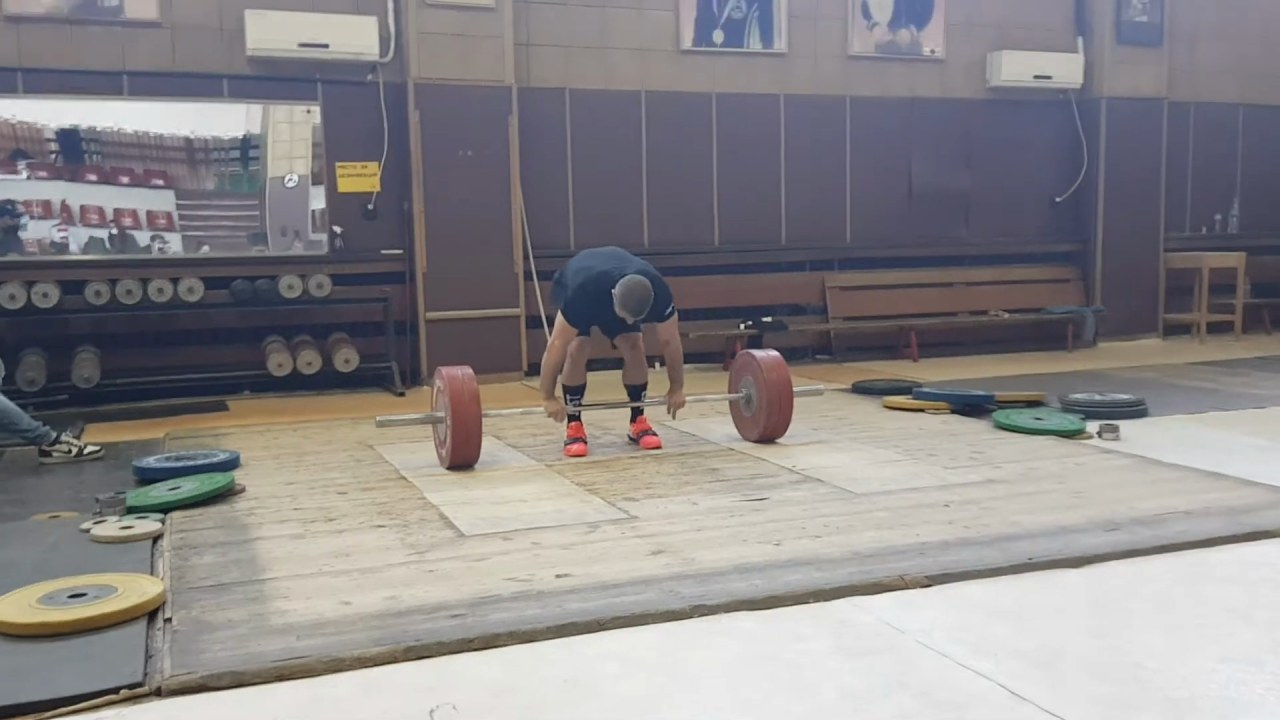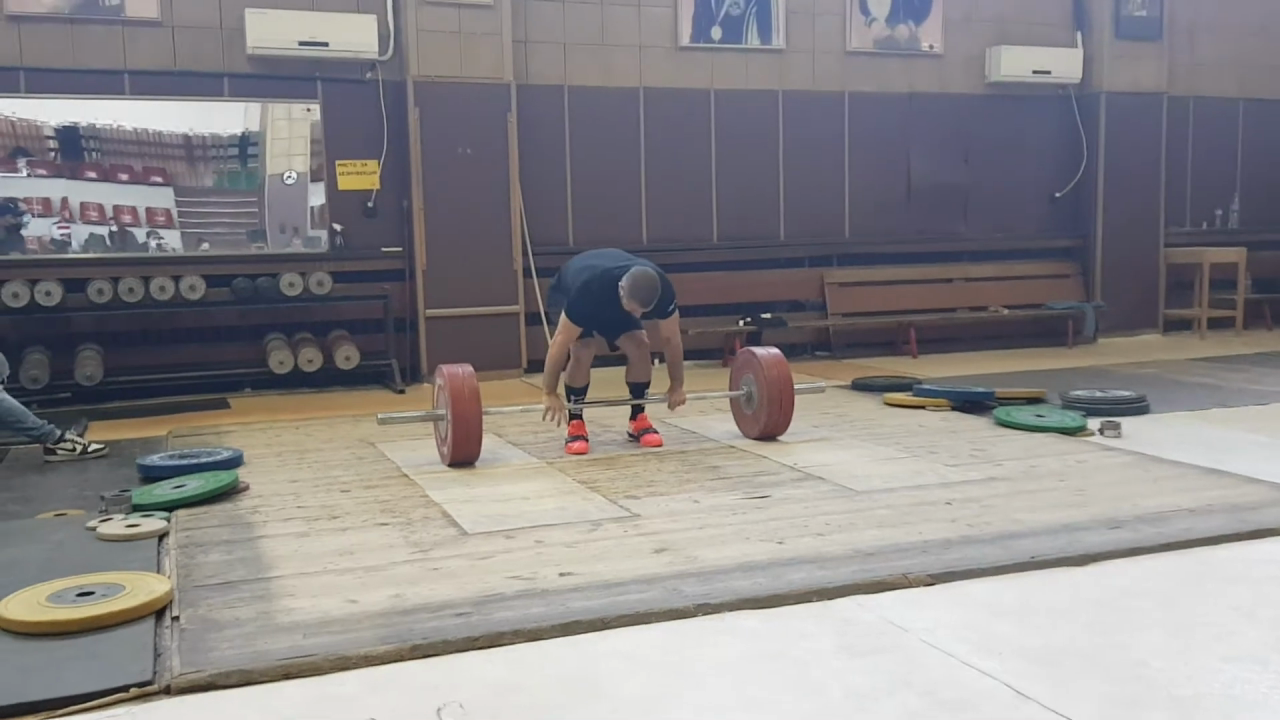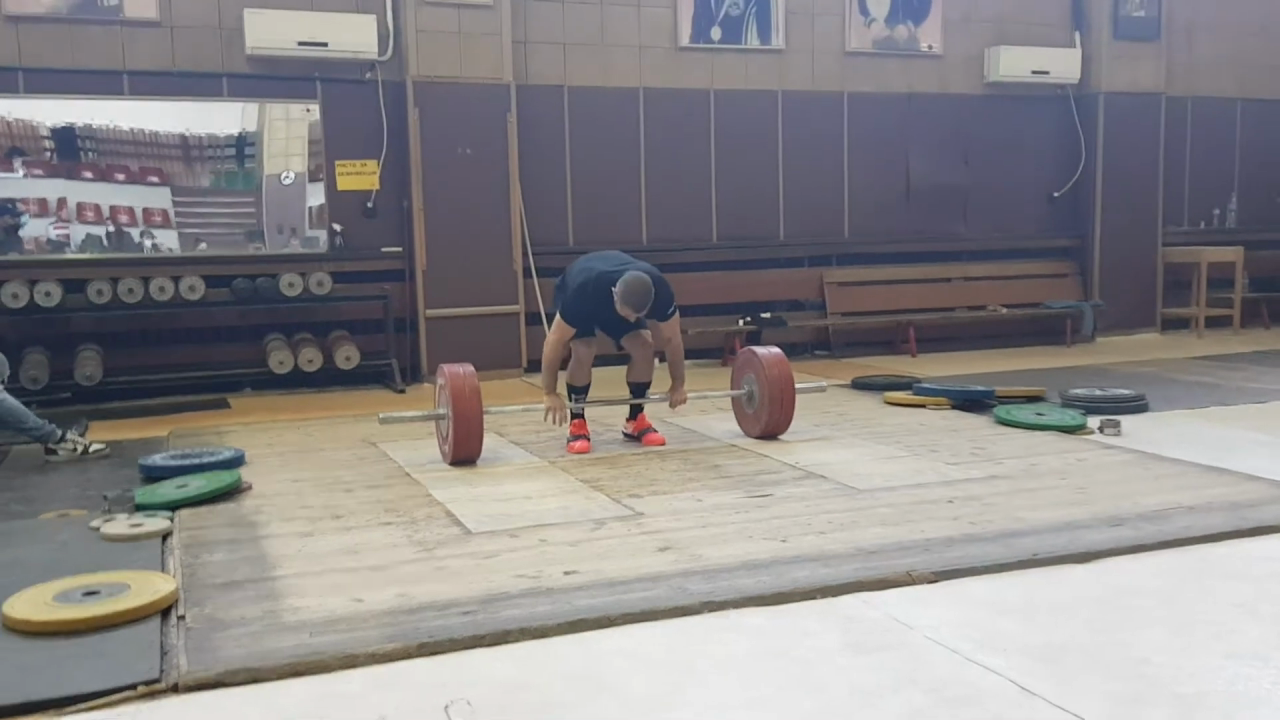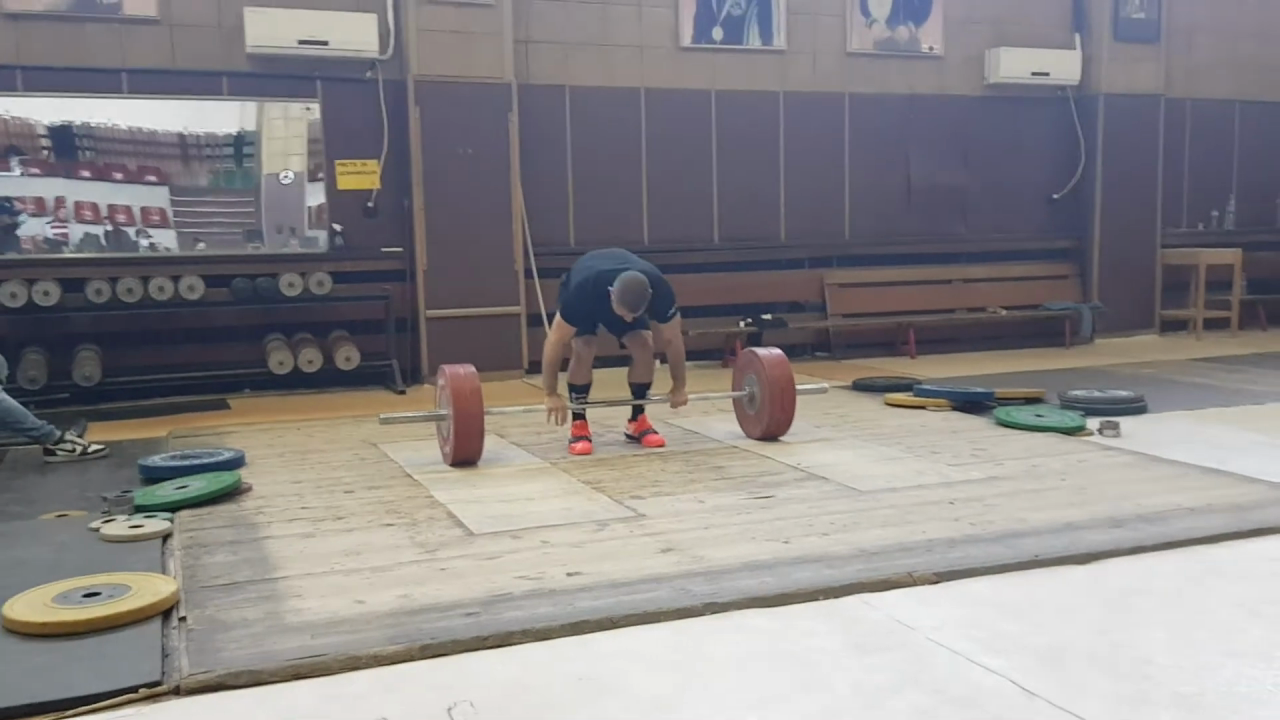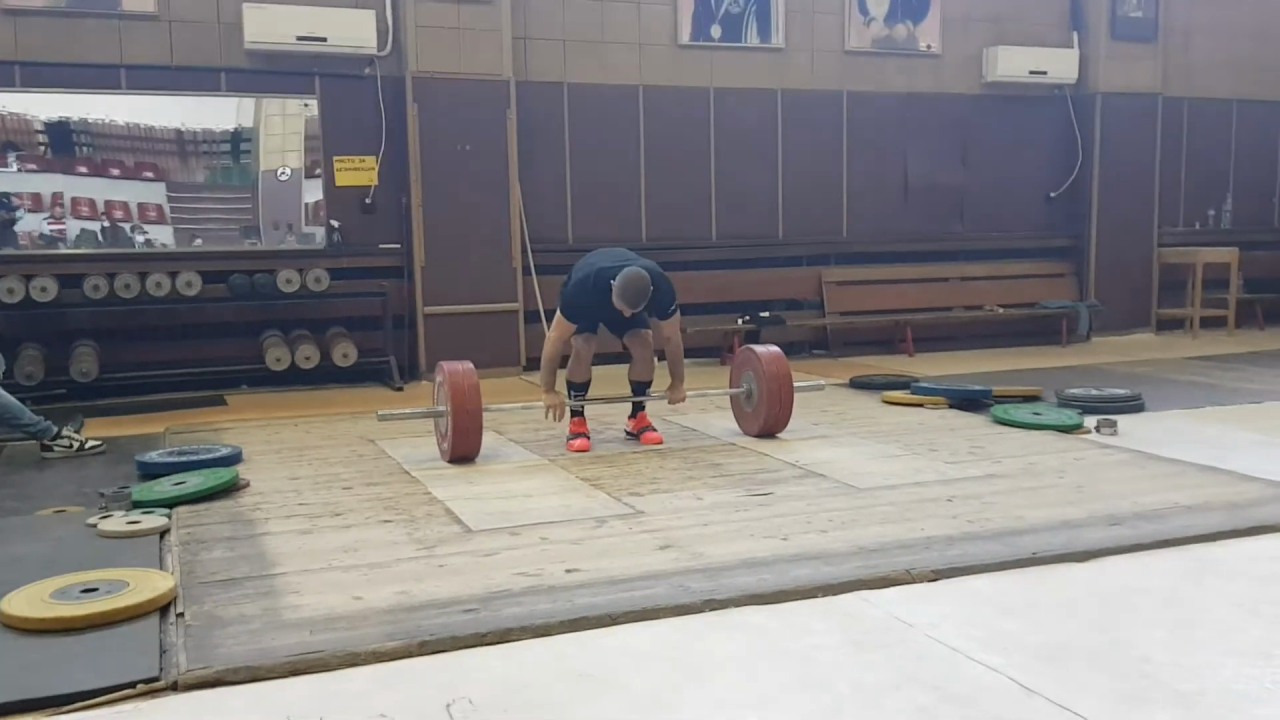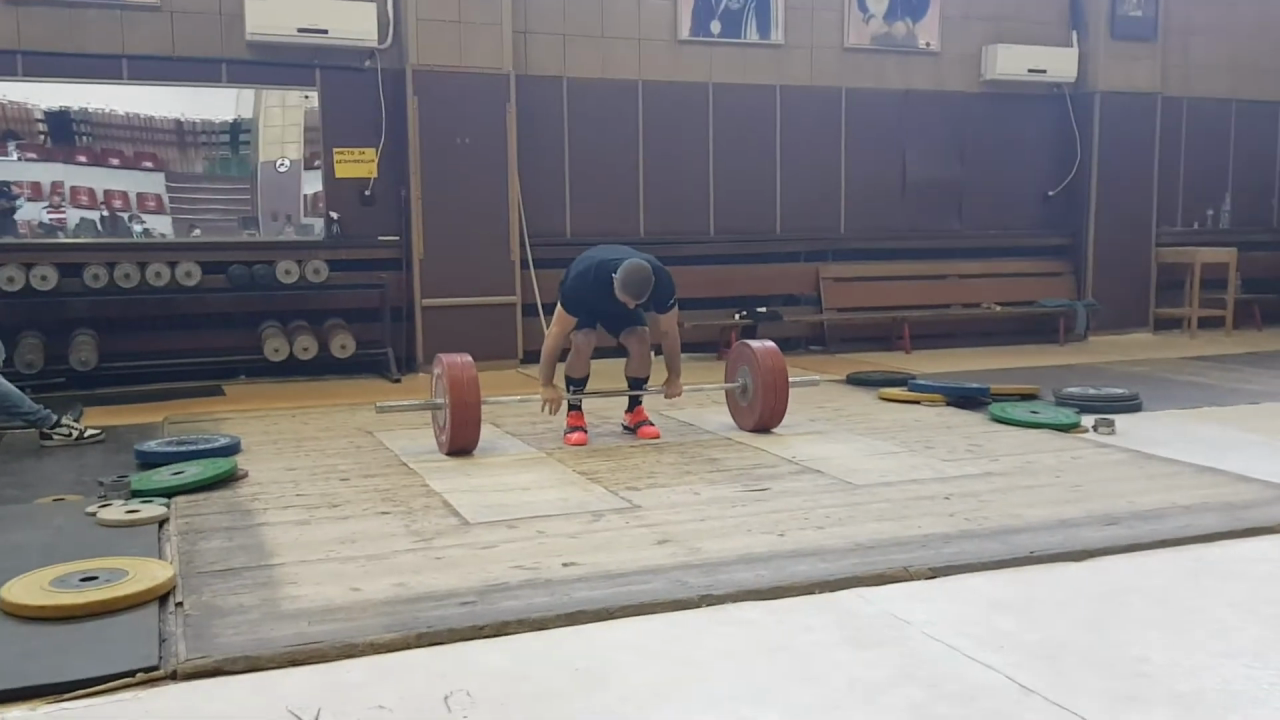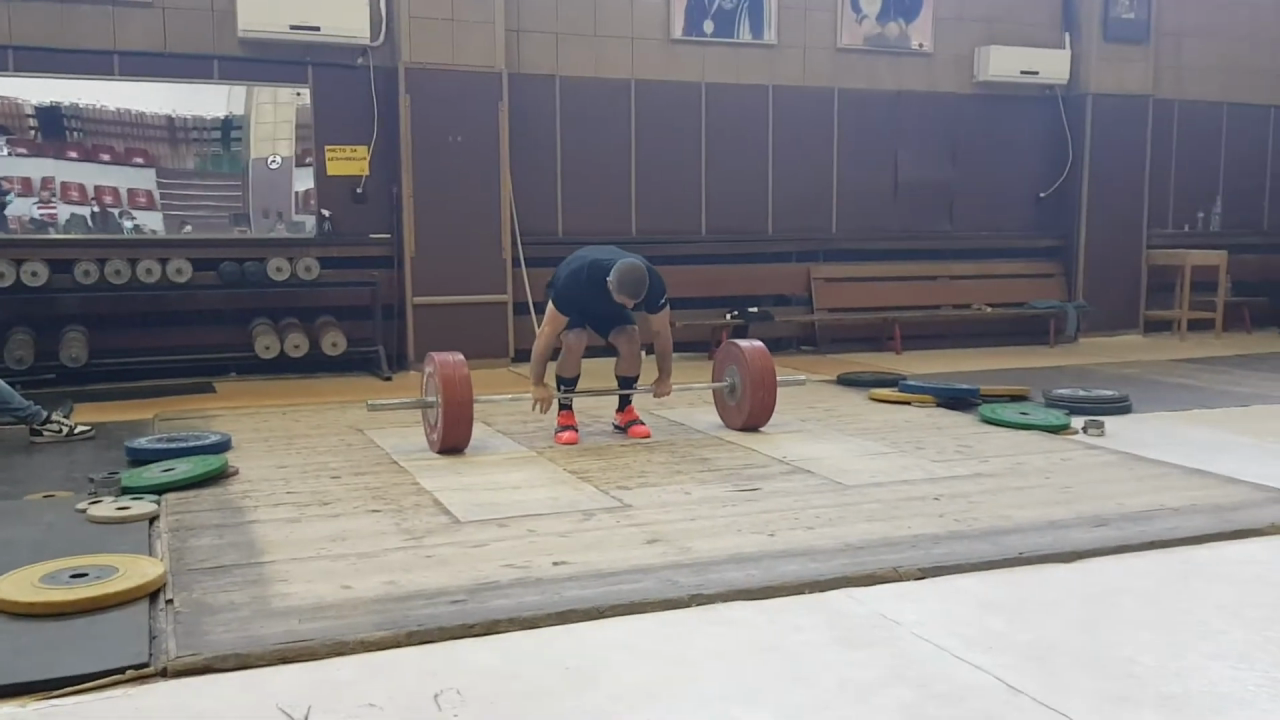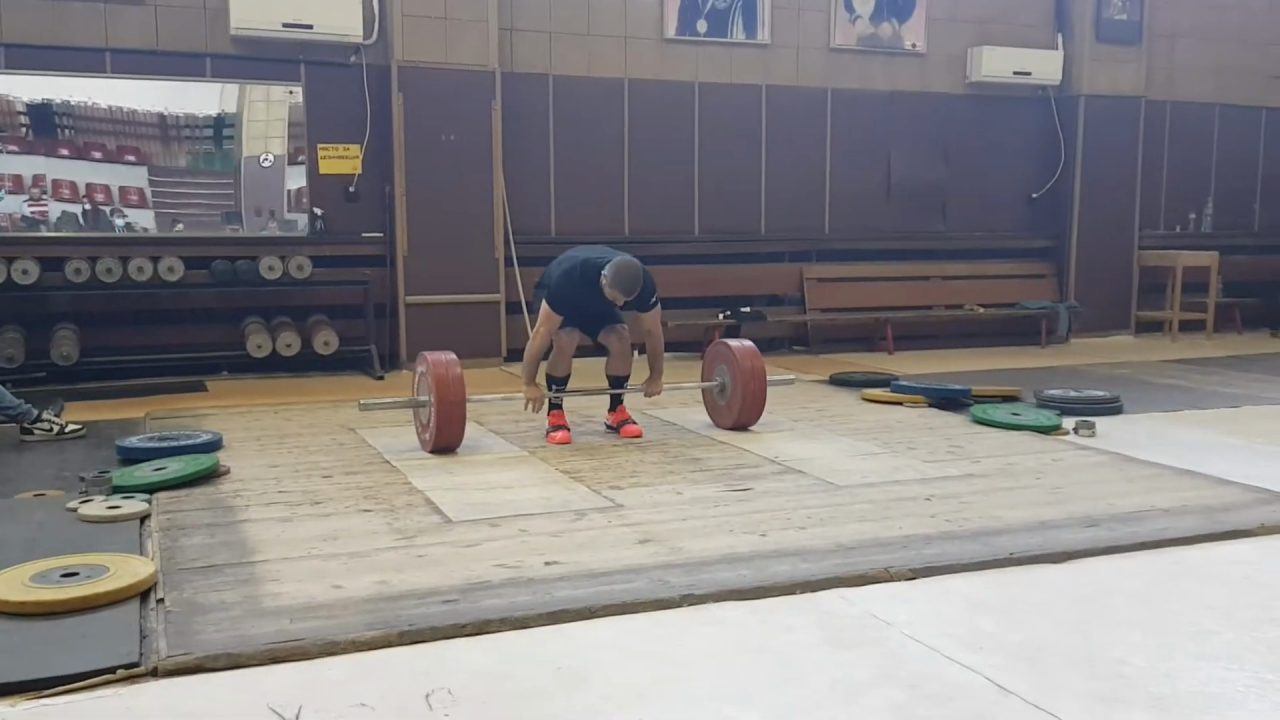
dt=0.2s
person 1, frame 1
left shoulder: (658, 291)
right shoulder: (582, 292)
left elbow: (670, 340)
right elbow: (557, 344)
left wrist: (676, 389)
right wrist: (548, 397)
right hip: (570, 287)
left knee: (635, 349)
right knee: (577, 350)
left ankle: (638, 422)
right ankle: (574, 427)
person 1, frame 2
left shoulder: (661, 288)
right shoulder: (588, 288)
left elbow: (670, 338)
right elbow: (560, 341)
left wrist: (677, 386)
right wrist: (550, 393)
left hip: (613, 305)
right hip: (568, 292)
left knee: (640, 346)
right knee: (582, 351)
left ankle: (638, 420)
right ankle: (575, 425)
person 1, frame 3
left shoulder: (660, 291)
right shoulder: (583, 292)
left elbow: (671, 339)
right elbow: (554, 340)
left wrist: (678, 385)
right wrist: (550, 393)
left hip: (613, 304)
right hip: (571, 293)
left knee: (644, 346)
right knee: (583, 351)
left ankle: (636, 420)
right ankle: (577, 425)
person 1, frame 4
left shoulder: (659, 290)
right shoulder: (582, 291)
left elbow: (672, 340)
right elbow: (555, 340)
left wrist: (679, 387)
right wrist: (551, 394)
left hip: (622, 299)
right hip: (584, 298)
left knee: (644, 347)
right knee: (583, 350)
left ankle: (637, 421)
right ankle: (579, 426)
person 1, frame 5
left shoulder: (661, 287)
right shoulder: (583, 287)
left elbow: (671, 337)
right elbow: (555, 338)
left wrist: (677, 384)
right wrist: (548, 390)
left hip: (623, 297)
right hip: (585, 299)
left knee: (644, 346)
right knee: (582, 348)
left ankle: (638, 418)
right ankle: (577, 422)
person 1, frame 6
left shoulder: (661, 280)
right shoulder: (584, 279)
left elbow: (669, 332)
right elbow: (556, 332)
left wrist: (674, 378)
right wrist: (547, 385)
left hip: (617, 296)
right hip: (584, 297)
left knee: (641, 342)
right knee: (583, 342)
left ankle: (635, 413)
right ankle: (574, 417)
person 1, frame 7
left shoulder: (652, 282)
right shoulder: (576, 279)
left elbow: (661, 331)
right elbow: (547, 332)
left wrist: (664, 377)
right wrist: (538, 384)
left hip: (608, 306)
right hip: (572, 301)
left knee: (631, 341)
right knee: (575, 342)
left ankle: (625, 412)
right ankle: (565, 416)
person 1, frame 8
left shoulder: (643, 282)
right shoulder: (569, 278)
left elbow: (652, 330)
right elbow: (542, 331)
left wrist: (656, 377)
right wrist: (529, 383)
left hip: (598, 305)
right hip: (559, 297)
left knee: (621, 339)
right knee: (566, 341)
left ankle: (617, 412)
right ankle: (555, 416)
